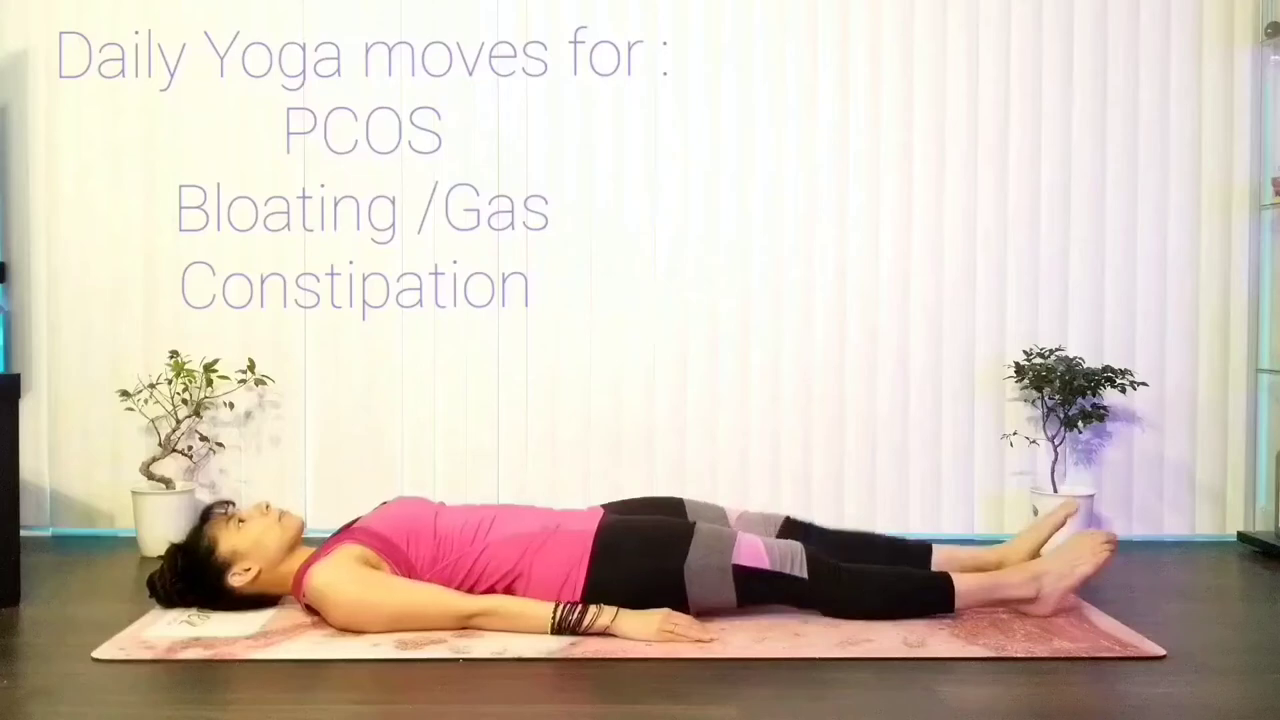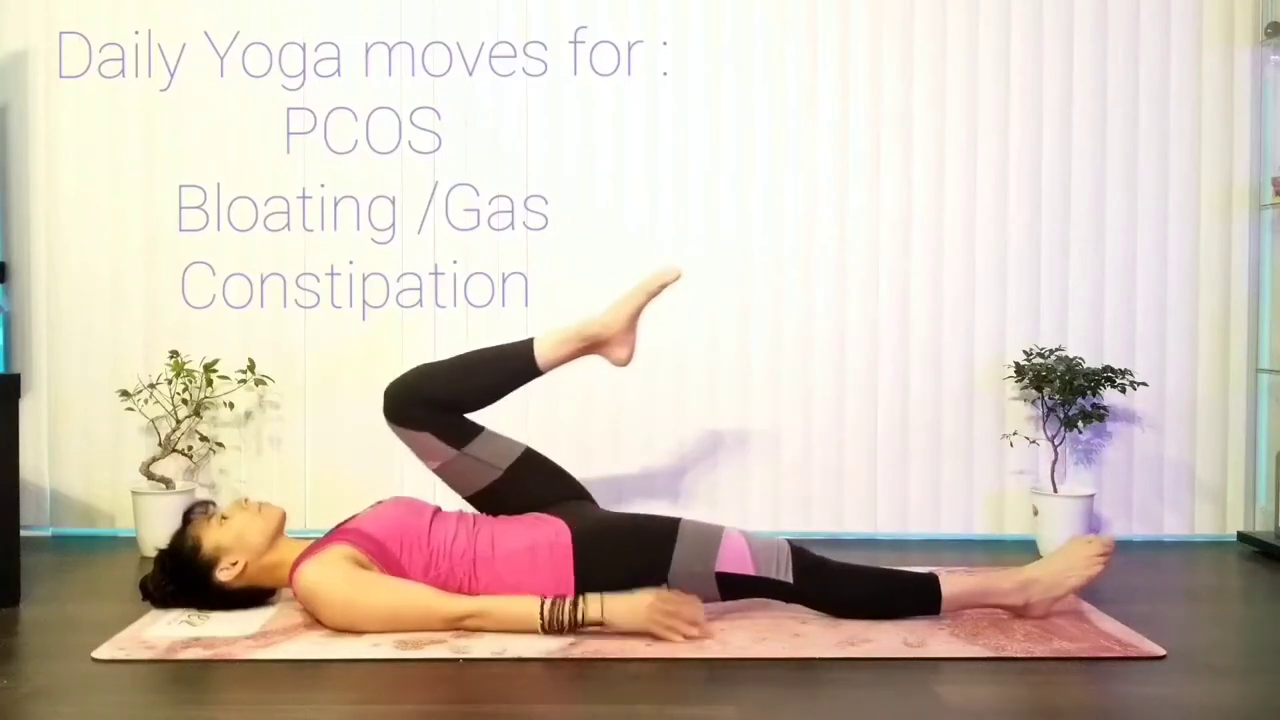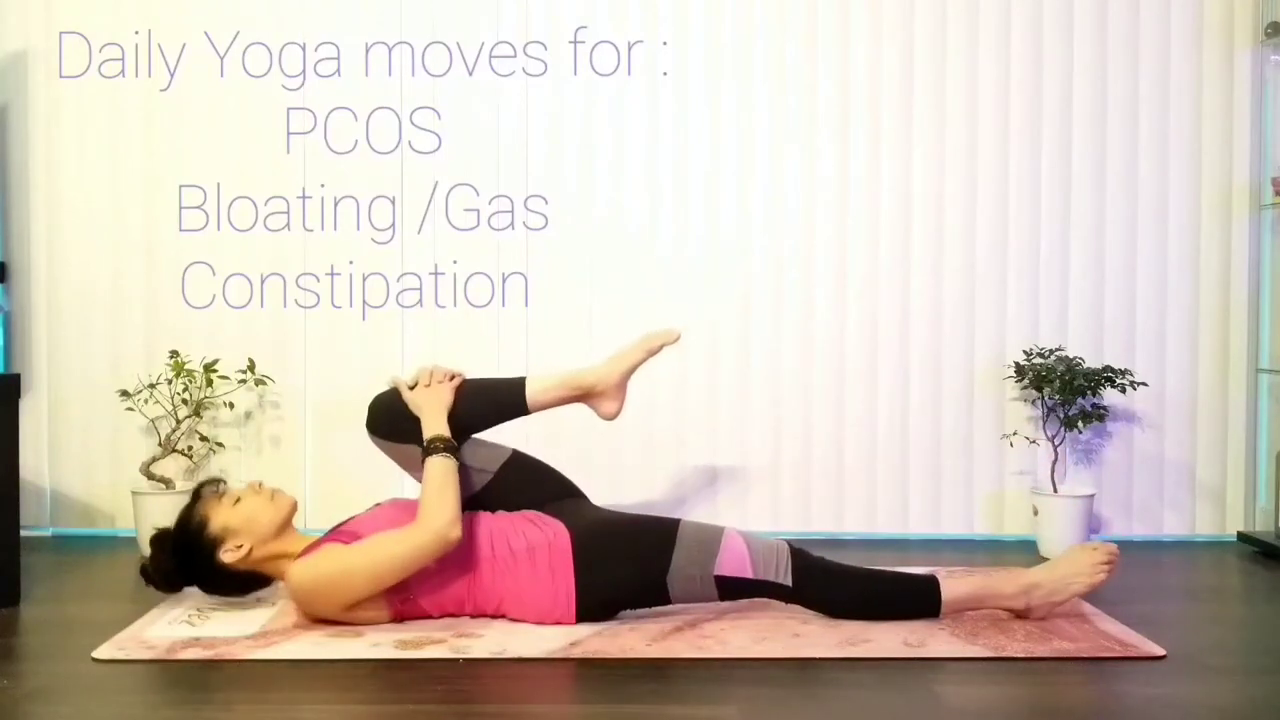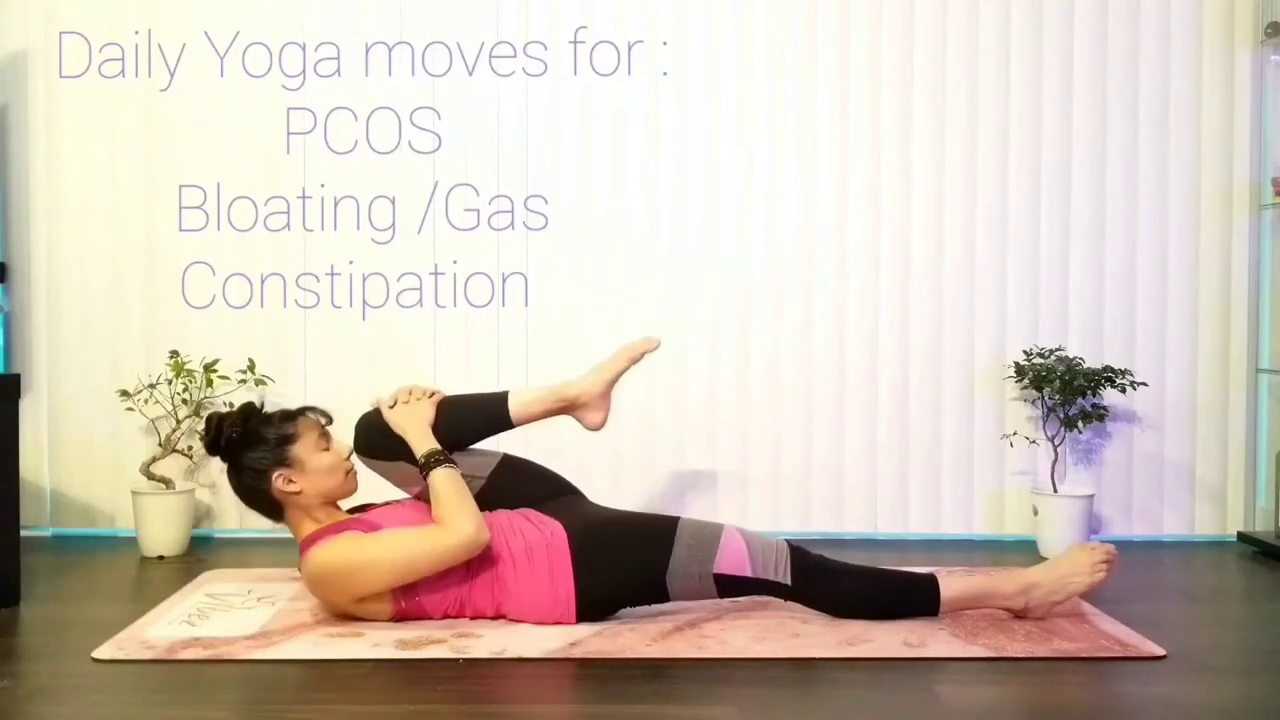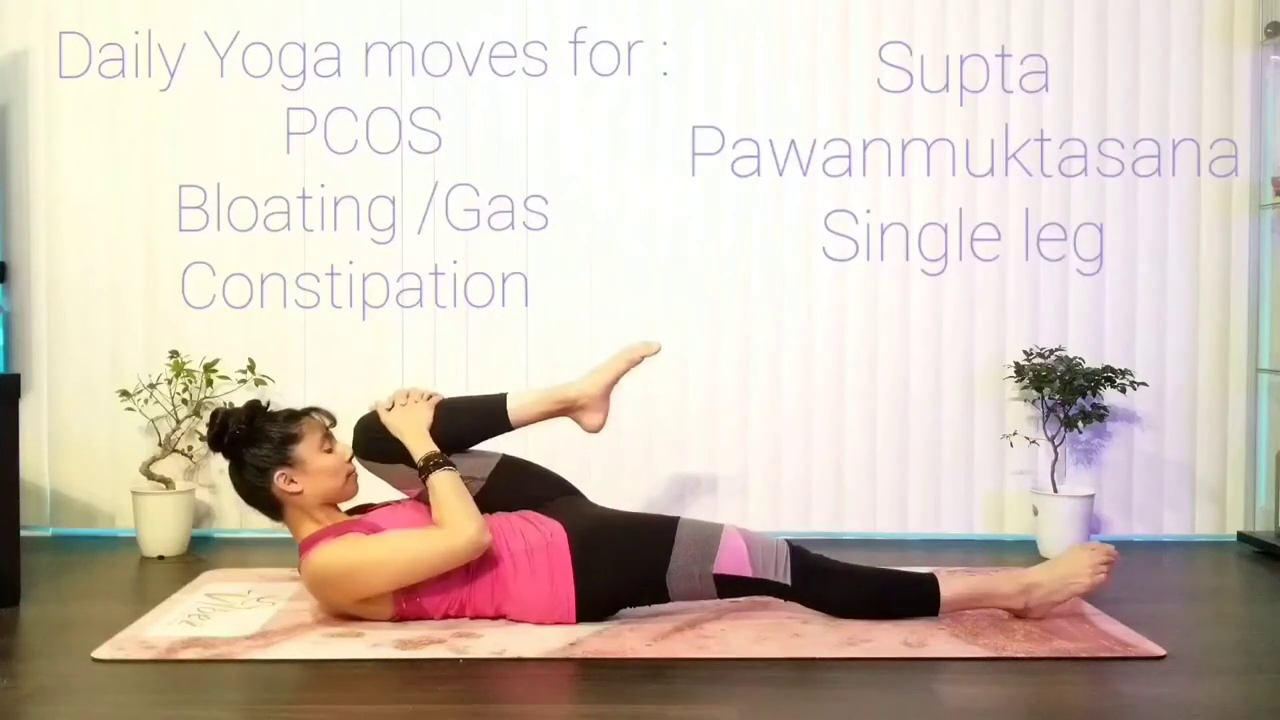
dt=1s
person 1, frame 1
left shoulder: (342, 549)
right shoulder: (329, 586)
right elbow: (469, 610)
right wrist: (615, 623)
left hip: (582, 530)
right hip: (583, 568)
left knee: (788, 533)
right knee: (810, 576)
left ankle: (993, 558)
right ankle: (1019, 587)
person 1, frame 2
left shoulder: (327, 554)
right shoulder: (321, 587)
right elbow: (464, 613)
right wrist: (604, 610)
left hip: (553, 529)
right hip: (572, 563)
left knee: (414, 399)
right knee: (793, 574)
left ankle: (587, 337)
right ankle: (1008, 585)
person 1, frame 3
left shoulder: (326, 554)
right shoulder: (316, 583)
left elbow: (429, 523)
right elbow: (442, 533)
left wrist: (425, 415)
right wrist: (437, 428)
left hip: (553, 530)
right hip: (570, 572)
left knee: (391, 412)
right knee: (783, 572)
left ankle: (582, 384)
right ankle: (1010, 591)
person 1, frame 4
left shoulder: (342, 531)
right shoulder: (332, 567)
left elbow: (441, 521)
right elbow: (465, 537)
left wrist: (407, 433)
right wrist: (424, 443)
left hip: (554, 529)
right hip: (572, 570)
left knee: (386, 428)
right knee: (781, 570)
right ankle: (1010, 590)
person 1, frame 5
left shoulder: (342, 529)
right shoulder: (331, 567)
left elbow: (423, 502)
right elbow: (468, 540)
left wrist: (407, 437)
right wrist: (423, 447)
left hip: (557, 530)
right hip: (571, 569)
right knee: (784, 570)
right ankle: (1010, 590)
